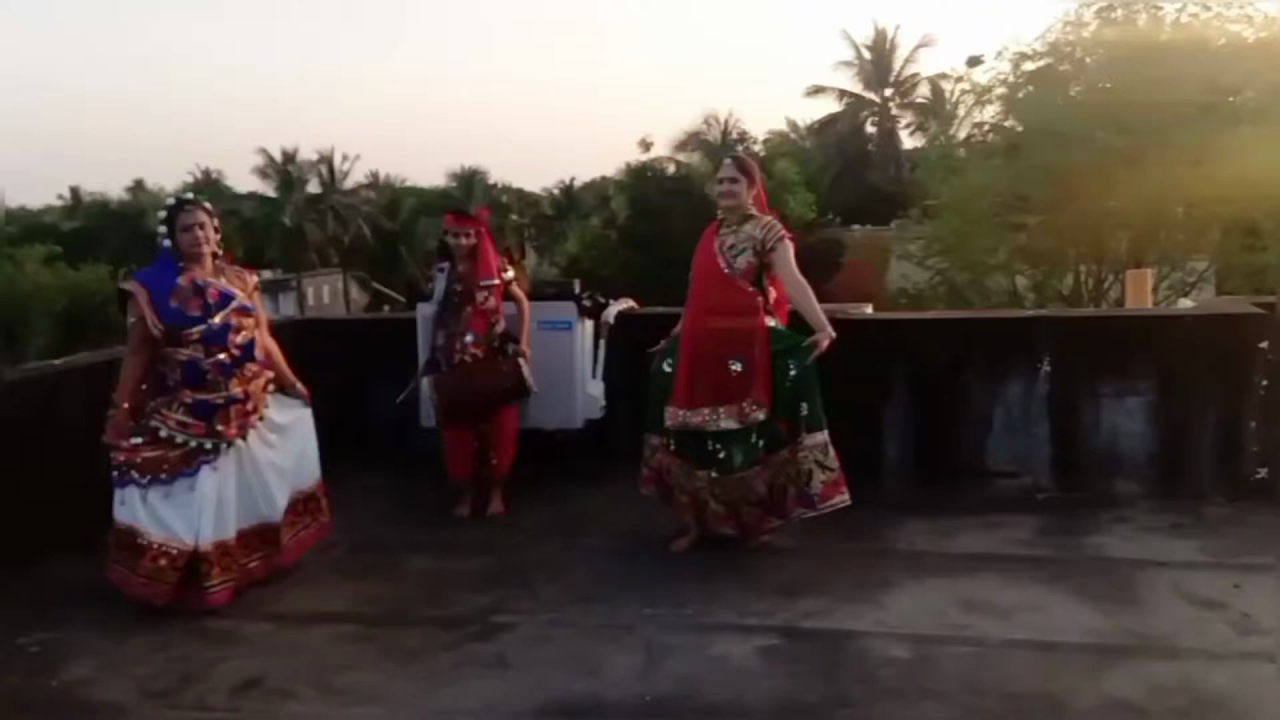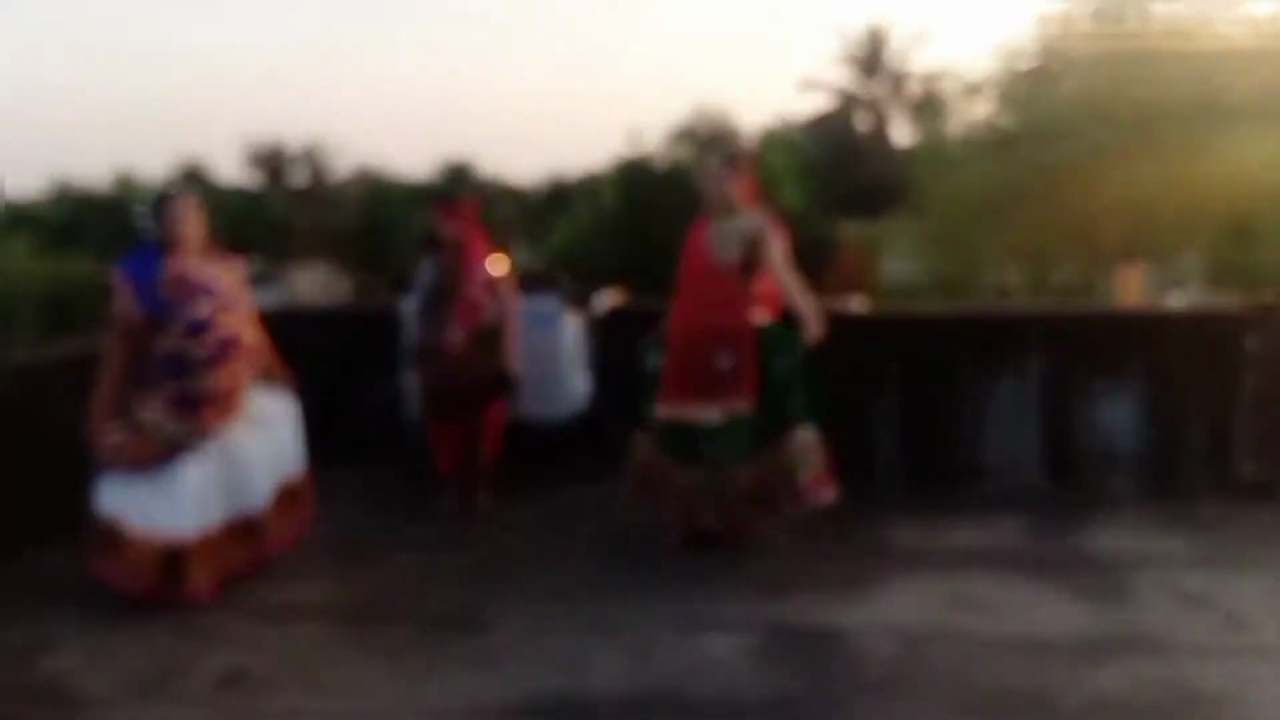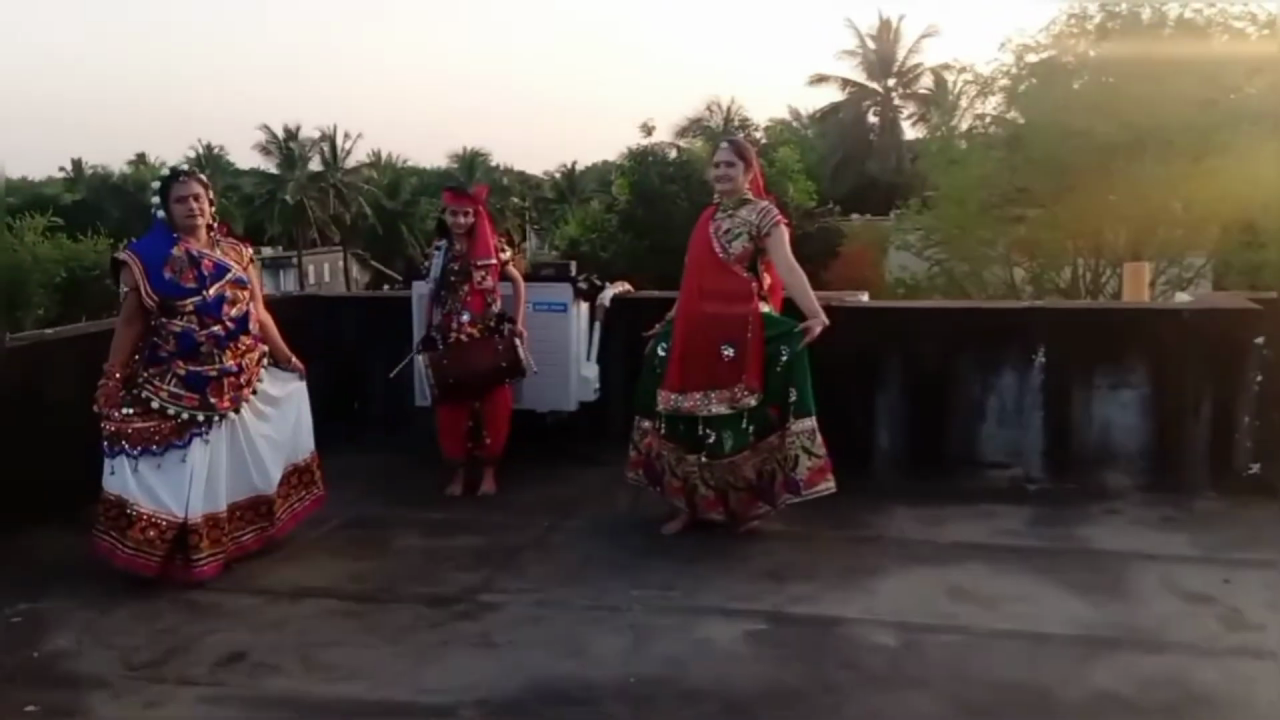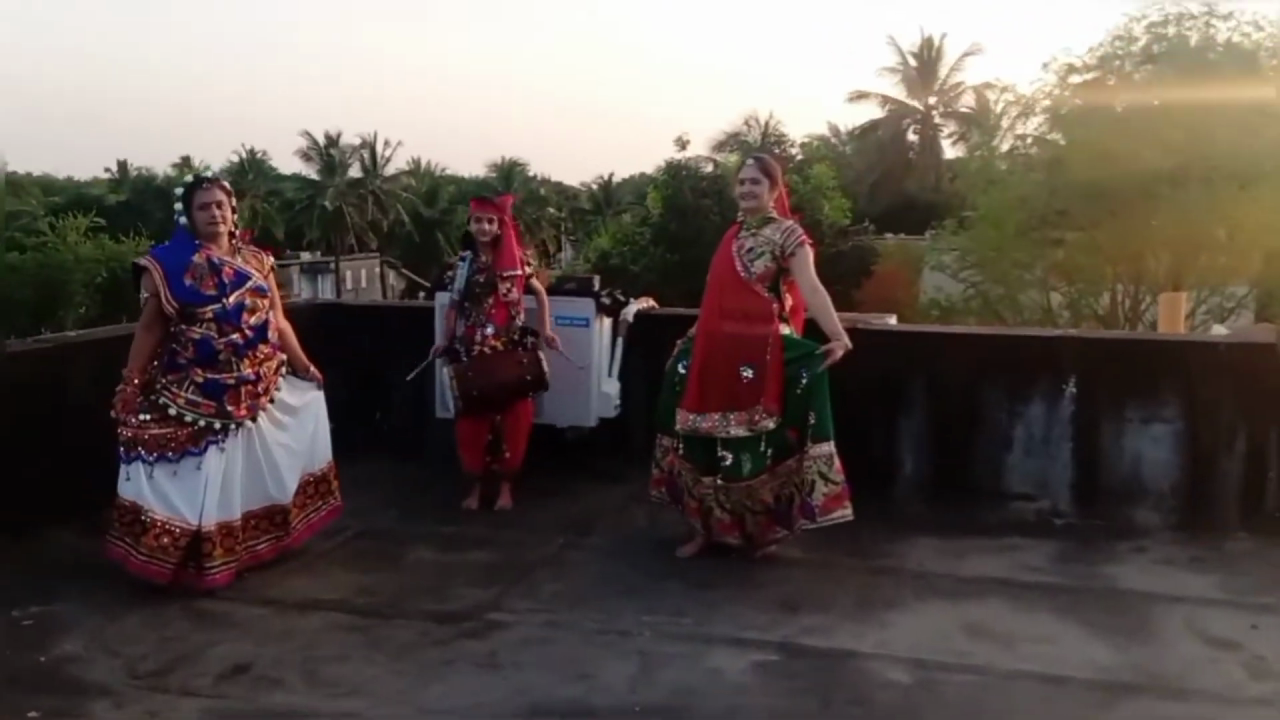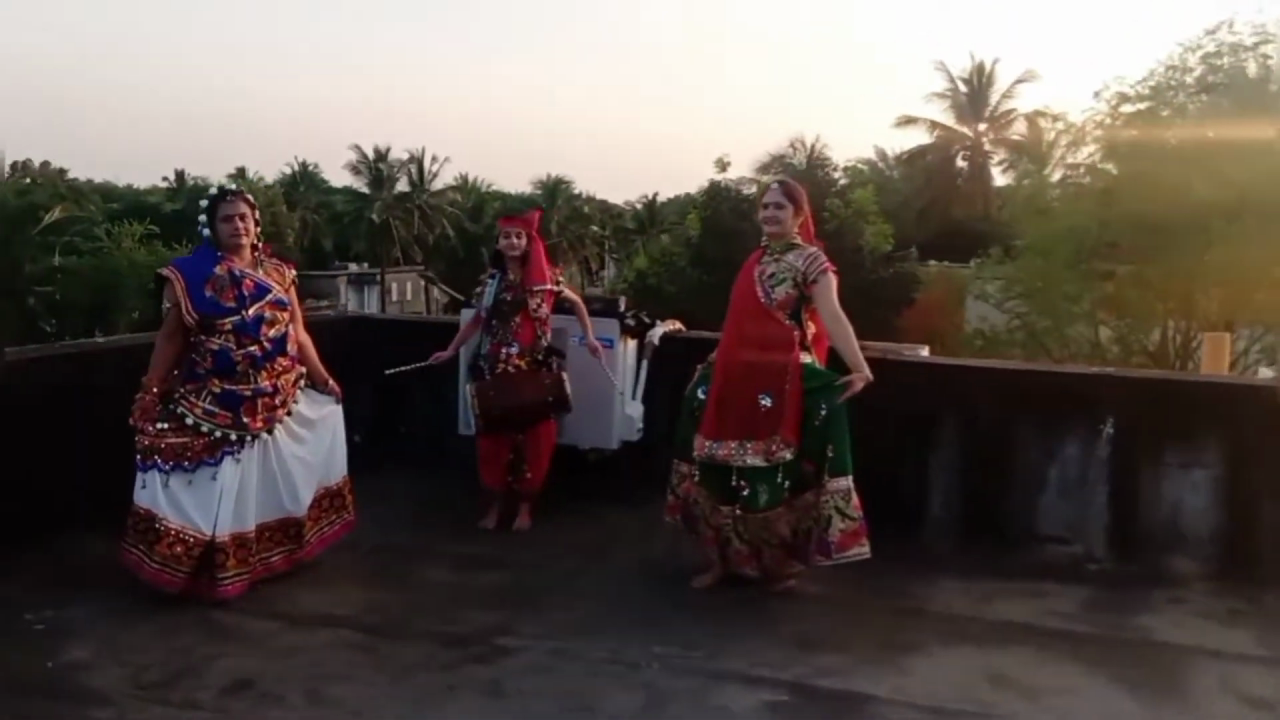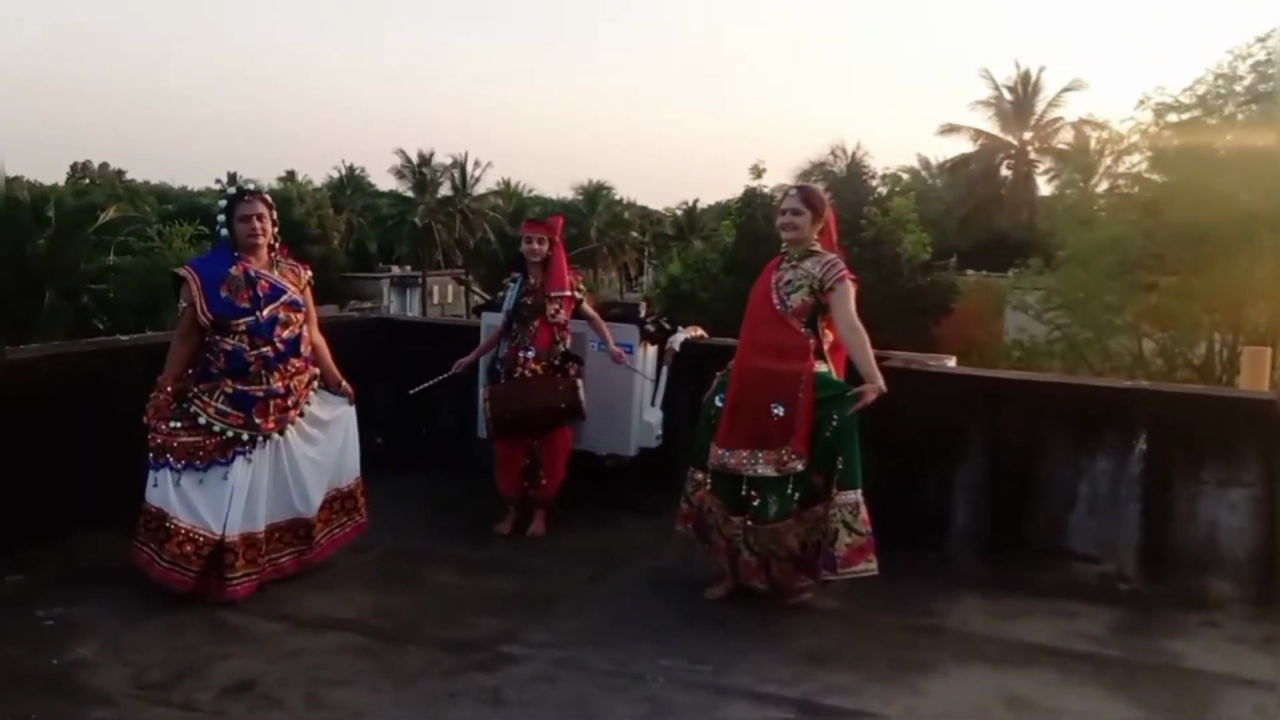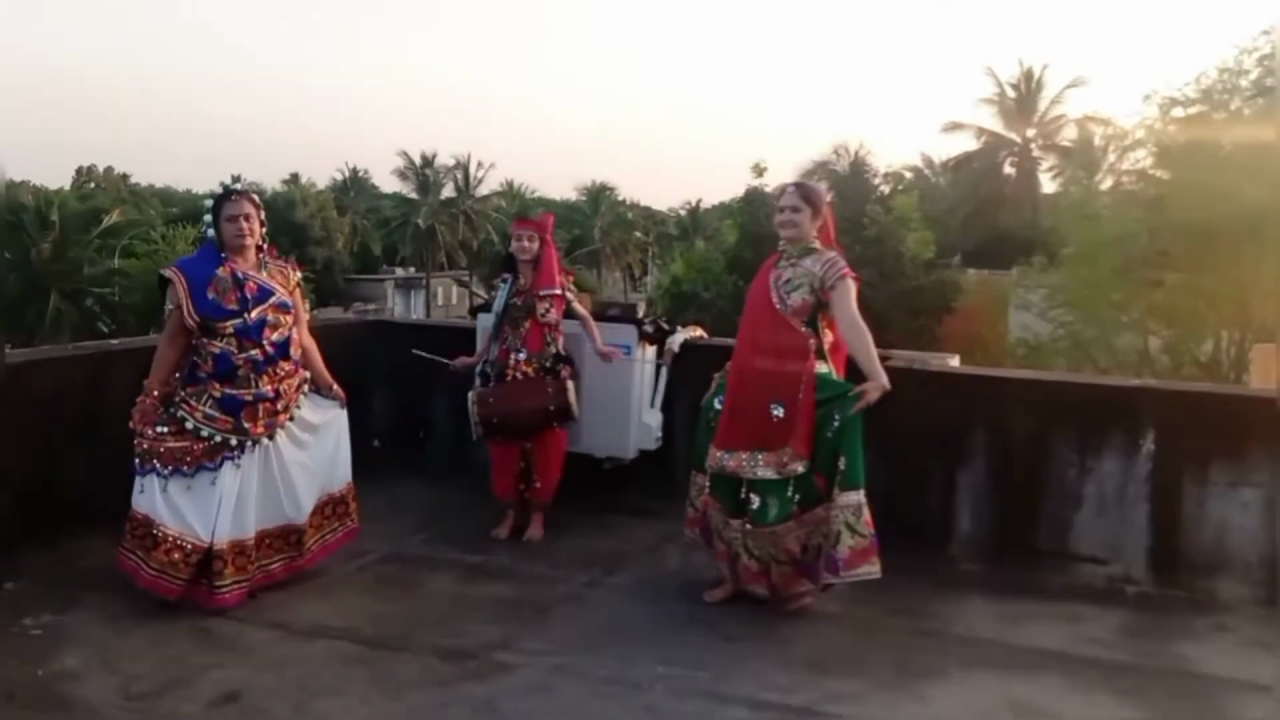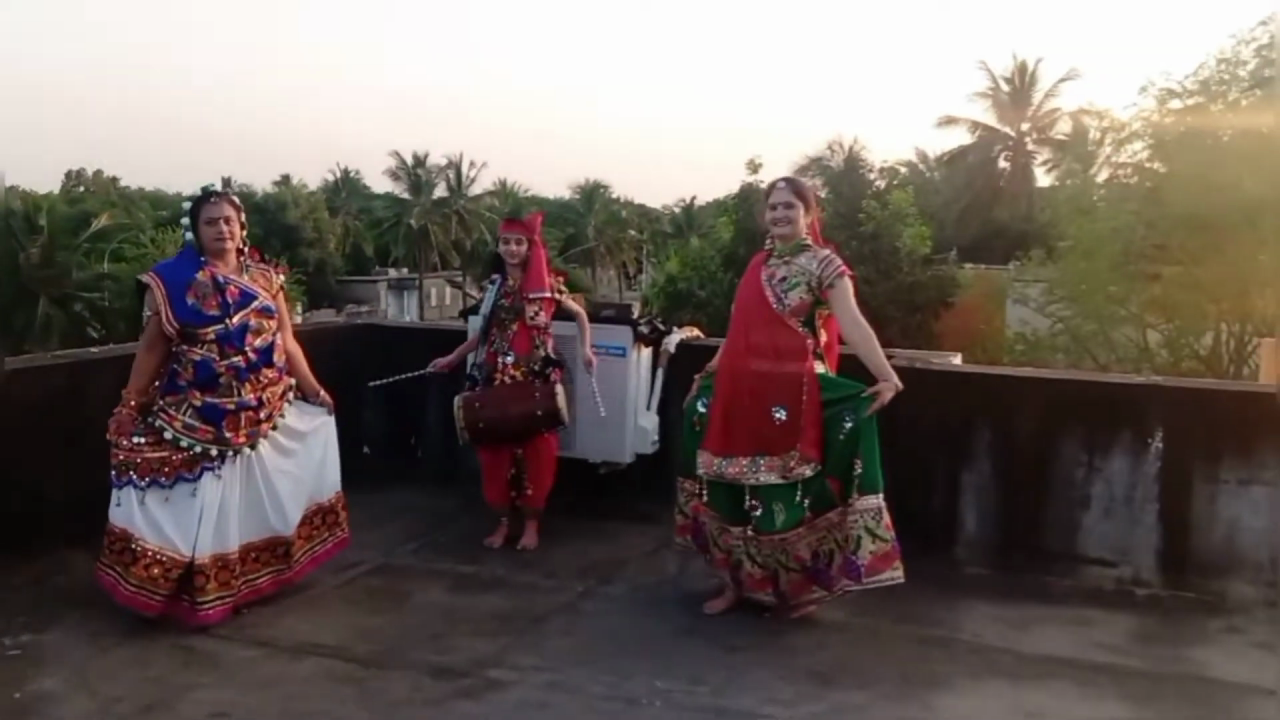
dt=0.4s
person 1, frame 1
left shoulder: (241, 280)
right shoulder: (154, 288)
left elbow: (264, 339)
right elbow: (138, 353)
left wrist: (291, 383)
right wrist: (121, 410)
left hip: (248, 409)
right hip: (186, 417)
left knee: (246, 492)
right knee: (194, 499)
left ankle: (249, 563)
right ankle: (201, 576)
person 1, frame 2
left shoulder: (227, 271)
right shoulder: (141, 277)
left elbow: (249, 330)
right elbow: (122, 340)
left wrist: (274, 372)
right wrist: (106, 401)
left hip: (229, 398)
right hip: (169, 404)
left knee: (231, 484)
right knee: (178, 491)
left ankle: (233, 553)
right ankle: (183, 569)
person 1, frame 3
left shoulder: (236, 253)
right shoulder: (148, 258)
left elbow: (257, 312)
right elbow: (130, 321)
left wrist: (285, 358)
right wrist: (112, 380)
left hip: (238, 381)
right hip: (178, 387)
left knee: (236, 465)
right knee: (186, 470)
left ankle: (237, 535)
right ankle: (190, 549)
person 1, frame 4
left shoulder: (257, 261)
right shoulder: (169, 264)
left elbow: (277, 320)
right elbow: (150, 327)
left wrist: (304, 367)
right wrist: (130, 386)
left hip: (257, 389)
right hip: (196, 394)
left knee: (252, 472)
right knee: (200, 477)
left ankle: (253, 545)
right ankle: (203, 558)
person 1, frame 5
left shoulder: (278, 273)
right shoulder: (190, 275)
left elbow: (297, 333)
right elbow: (170, 337)
left wrist: (322, 379)
right wrist: (149, 395)
left hip: (274, 401)
right hip: (213, 404)
left knee: (268, 484)
right knee: (218, 487)
left ankle: (266, 557)
right ankle: (217, 568)
person 1, frame 6
left shoulder: (295, 274)
right shoulder: (207, 275)
left elbow: (312, 334)
right elbow: (186, 337)
left wrist: (336, 381)
right wrist: (164, 394)
left hip: (289, 402)
right hip: (227, 404)
left knee: (279, 485)
right knee: (227, 487)
left ankle: (275, 557)
right ankle: (227, 569)
person 1, frame 7
left shoulder: (284, 275)
right shoulder: (194, 276)
left elbow: (302, 337)
right elbow: (173, 340)
left wrist: (326, 384)
right wrist: (151, 398)
left hip: (278, 405)
right hip: (215, 408)
left knee: (270, 490)
right knee: (220, 492)
left ankle: (265, 566)
right ankle: (217, 576)
person 1, frame 8
left shoulder: (266, 278)
right shoulder: (172, 281)
left elbow: (286, 342)
right elbow: (152, 348)
left wrist: (313, 390)
right wrist: (129, 409)
left hip: (262, 415)
right hip: (196, 419)
left knee: (252, 502)
right knee: (199, 505)
left ankle: (248, 582)
right ankle: (197, 594)
person 2, frame 1
left shoulder: (767, 229)
right shoulder: (711, 232)
left elbow: (792, 280)
left wrist: (822, 327)
right wrist: (677, 336)
left hip: (749, 344)
right hip: (702, 346)
left knee: (749, 432)
right knee: (696, 434)
left ankle: (754, 518)
right ankle: (700, 518)
person 2, frame 2
left shoulder: (755, 223)
right shoulder: (700, 227)
left elbow: (780, 274)
left wrist: (810, 321)
right wrist: (669, 331)
left hip: (737, 340)
right hip: (693, 340)
left knee: (737, 429)
right knee: (687, 428)
left ankle: (742, 514)
right ankle: (688, 513)
person 2, frame 3
left shoulder: (763, 213)
right shoulder: (707, 217)
left elbow: (786, 266)
left wrist: (815, 313)
right wrist: (672, 319)
left hip: (742, 330)
right hip: (696, 330)
left knee: (741, 418)
right knee: (689, 418)
left ankle: (745, 503)
right ankle: (690, 503)
person 2, frame 4
left shoulder: (787, 233)
right shoulder: (732, 234)
left elbow: (810, 288)
left wrist: (838, 337)
right wrist: (694, 338)
left hip: (762, 351)
right hip: (717, 350)
left knee: (759, 441)
right knee: (707, 439)
left ankle: (761, 529)
right ankle: (708, 525)
person 2, frame 5
left shoulder: (811, 260)
right shoulder: (755, 259)
left elbow: (832, 316)
left wrist: (859, 368)
right wrist: (715, 363)
left hip: (784, 379)
right hip: (737, 378)
left knee: (778, 472)
right knee: (725, 468)
left ankle: (781, 561)
right ankle: (725, 557)
person 2, frame 6
left shoulder: (829, 267)
right shoulder: (775, 266)
left elbow: (849, 325)
left wrist: (873, 378)
right wrist: (732, 373)
left hip: (801, 389)
right hip: (755, 386)
left knee: (793, 480)
right knee: (741, 478)
left ankle: (795, 575)
right ankle: (740, 569)
person 2, frame 7
left shoulder: (829, 265)
right shoulder: (771, 265)
left elbow: (850, 324)
left wrist: (876, 376)
right wrist: (727, 375)
left hip: (799, 389)
right hip: (752, 387)
left knee: (792, 481)
right knee: (742, 478)
left ankle: (796, 579)
right ankle: (740, 572)
person 2, frame 8
left shoulder: (823, 264)
right shoulder: (757, 264)
left elbow: (851, 325)
left wrist: (886, 376)
right wrist: (708, 375)
left hip: (794, 393)
right hip: (742, 391)
left knee: (791, 486)
right knee: (736, 485)
left ankle: (798, 588)
right ankle: (739, 580)
person 3, frame 1
left shoulder: (495, 267)
right shoulder: (442, 271)
left elbow: (522, 301)
right elbow: (439, 317)
left wrist: (522, 343)
right wrist: (433, 358)
left hip: (492, 358)
right hip: (454, 362)
left knee: (497, 424)
right knee: (458, 426)
left ankle: (497, 492)
right ankle: (465, 493)
person 3, frame 2
left shoulder: (483, 261)
right shoulder: (432, 265)
left elbow: (507, 296)
right elbow: (427, 310)
left wrist: (506, 338)
right wrist: (424, 347)
left hip: (478, 351)
right hip: (442, 354)
left knee: (483, 415)
right knee: (445, 417)
left ankle: (480, 482)
right ankle: (452, 482)
person 3, frame 3
left shoulder: (492, 247)
right shoulder: (439, 250)
left elbow: (517, 281)
right elbow: (432, 295)
left wrist: (517, 322)
right wrist: (427, 335)
left hip: (487, 337)
right hip: (449, 339)
left knee: (491, 404)
right knee: (452, 405)
left ankle: (489, 471)
right ankle: (458, 472)
person 3, frame 4
left shoulder: (515, 258)
right shoulder: (462, 262)
left elbow: (539, 292)
right elbow: (455, 306)
left wrist: (546, 329)
right wrist: (445, 342)
left hip: (509, 349)
right hip: (471, 351)
left knee: (511, 416)
right knee: (472, 417)
left ankle: (505, 486)
right ankle: (475, 485)
person 3, frame 5
left shoulder: (545, 277)
right shoulder: (491, 280)
left elbow: (576, 302)
right elbow: (477, 320)
left wrist: (589, 338)
right wrist: (450, 350)
left hip: (535, 368)
right hip: (496, 367)
left knee: (533, 438)
right knee: (494, 436)
left ankle: (525, 507)
right ankle: (495, 505)
person 3, frame 6
left shoulder: (566, 283)
right shoulder: (513, 283)
left elbow: (591, 315)
right elbow: (504, 329)
left wrist: (610, 346)
right wrist: (473, 356)
left hip: (553, 373)
right hip: (514, 371)
left knee: (550, 442)
right knee: (511, 439)
left ankle: (540, 512)
right ankle: (511, 509)
person 3, frame 7
left shoulder: (556, 282)
right shoulder: (504, 283)
left elbow: (582, 315)
left wrist: (598, 345)
right wrist: (476, 359)
left hip: (545, 373)
right hip: (507, 372)
left knee: (544, 443)
right knee: (506, 442)
left ankle: (537, 516)
right ankle: (509, 513)
person 3, frame 8
left shoulder: (547, 284)
right shoulder: (494, 285)
left elbow: (579, 314)
left wrist: (586, 352)
right wrist: (452, 358)
left hip: (535, 378)
right hip: (496, 376)
left knee: (534, 449)
right knee: (496, 448)
left ankle: (531, 524)
right ankle: (502, 521)
